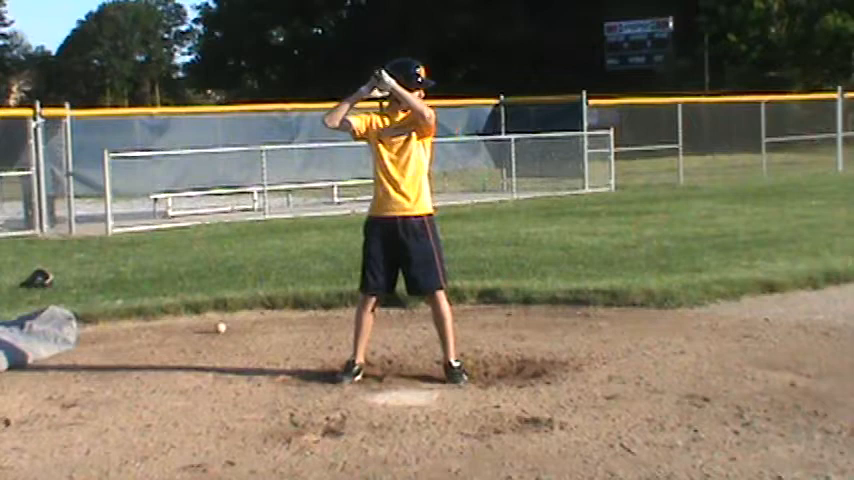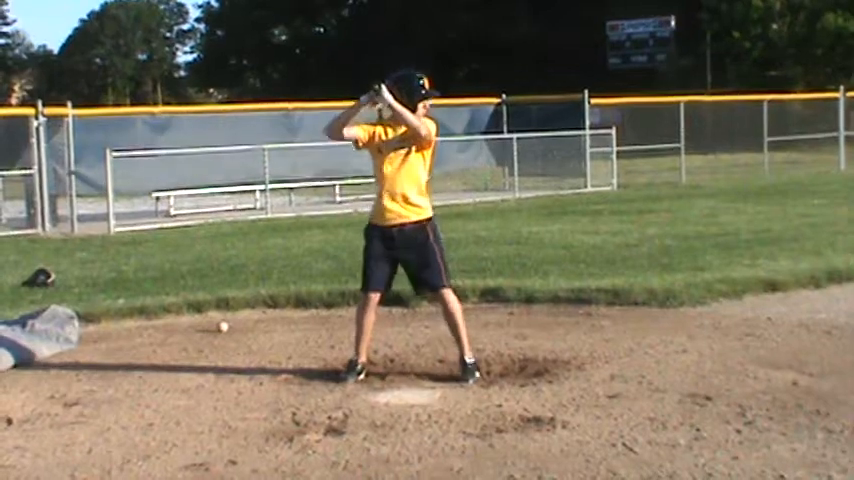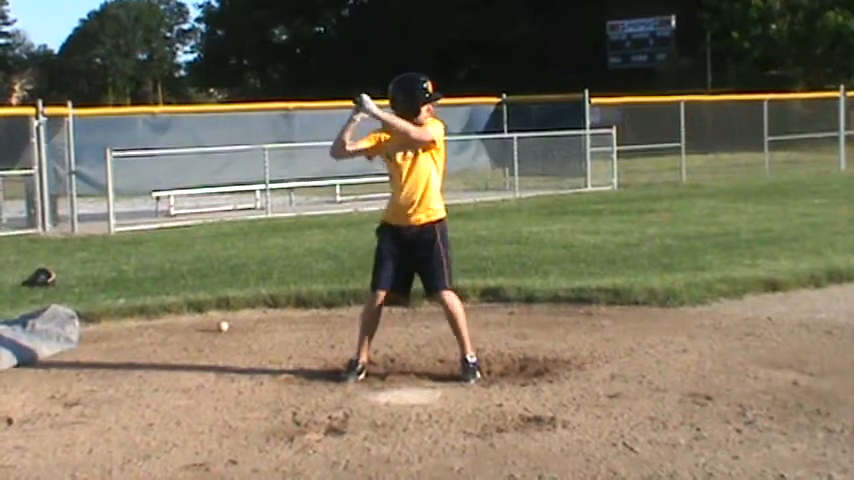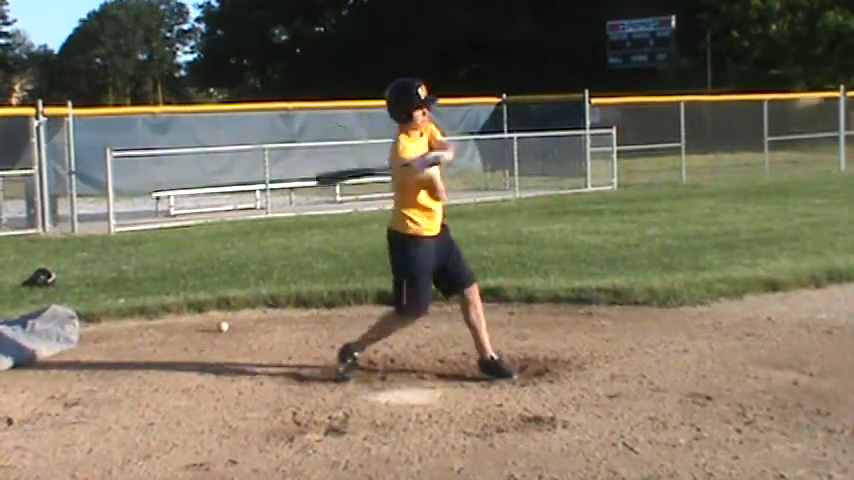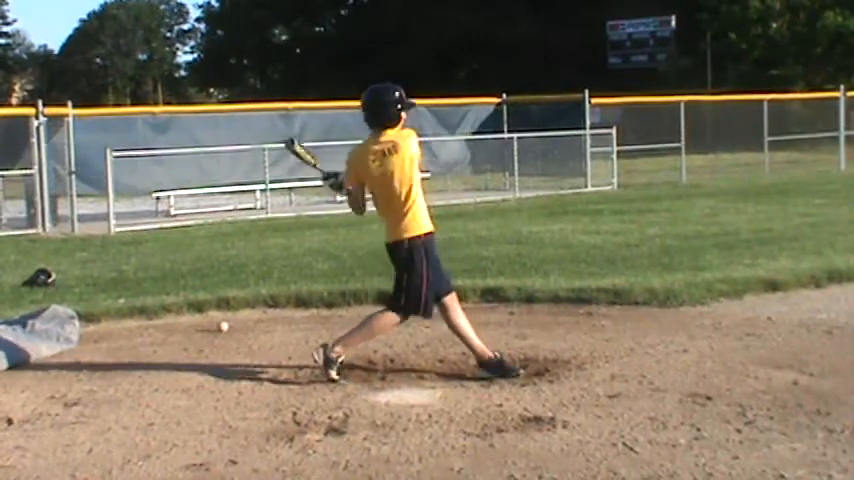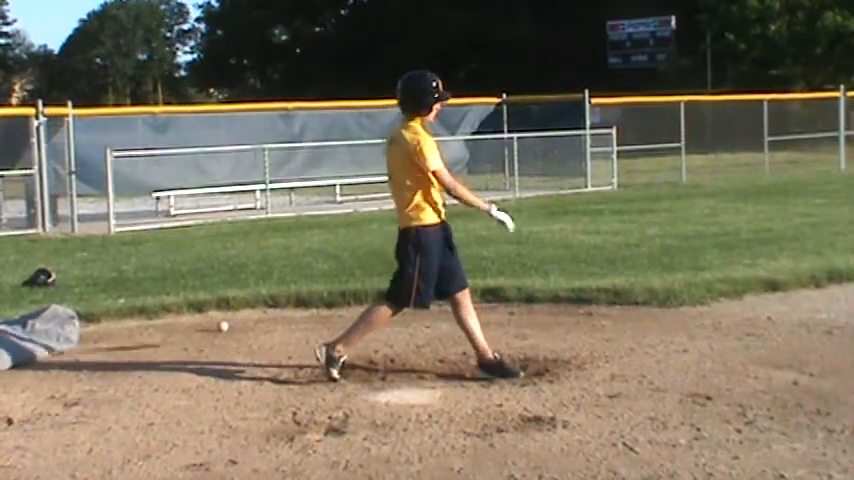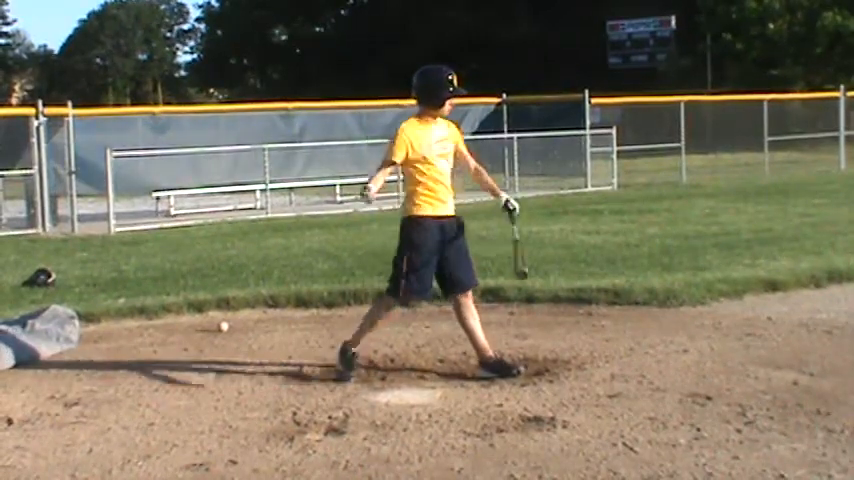
dt=0.5s
person 1, frame 1
left shoulder: (423, 120)
right shoulder: (373, 122)
left elbow: (426, 115)
right elbow: (330, 121)
left wrist: (393, 86)
right wrist: (361, 93)
left hip: (418, 218)
right hip: (381, 220)
left knee: (436, 293)
right knee: (369, 295)
left ankle: (452, 361)
right ankle: (357, 361)
person 1, frame 2
left shoulder: (426, 128)
right shoulder: (376, 131)
left elbow: (421, 132)
right elbow: (332, 132)
left wrist: (391, 102)
right wrist: (361, 104)
left hip: (418, 224)
right hip: (382, 227)
left knee: (443, 292)
right knee: (370, 296)
left ankle: (467, 358)
right ankle: (359, 360)
person 1, frame 3
left shoulder: (435, 127)
right shoulder: (383, 137)
left elbow: (413, 134)
right elbow: (338, 151)
left wrist: (375, 112)
right wrist: (355, 116)
left hip: (430, 224)
right hip: (394, 226)
left knee: (443, 292)
right knee: (378, 295)
left ankle: (469, 357)
right ankle: (360, 360)
person 1, frame 4
left shoulder: (427, 129)
right shoulder: (403, 149)
left elbow: (448, 149)
right elbow: (440, 195)
left wrist: (435, 157)
right wrist: (428, 165)
left hip: (435, 230)
right hip: (408, 236)
left knee: (470, 291)
right knee: (413, 310)
left ankle: (487, 357)
right ankle: (354, 350)
person 1, frame 5
left shoulder: (357, 156)
right shoulder: (408, 139)
left elbow: (358, 208)
left wrist: (346, 185)
left hip: (398, 237)
right hip: (416, 236)
left knee: (447, 298)
right knee: (401, 310)
left ankle: (486, 357)
right ankle: (334, 351)
person 1, frame 6
left shoulder: (395, 138)
right shoulder: (420, 139)
right elbow: (449, 186)
right wrist: (491, 209)
left hip: (434, 227)
right hip: (423, 228)
left knee: (460, 293)
right knee: (397, 301)
left ankle: (487, 358)
right ankle: (336, 349)
person 1, frame 7
left shoulder: (450, 129)
right shoulder: (408, 129)
left elbow: (471, 165)
right elbow: (384, 168)
left wrist: (500, 194)
right wrist: (372, 186)
left hip: (448, 219)
right hip: (418, 220)
left knee: (463, 291)
right knee: (398, 294)
left ankle: (487, 358)
right ankle: (352, 348)
